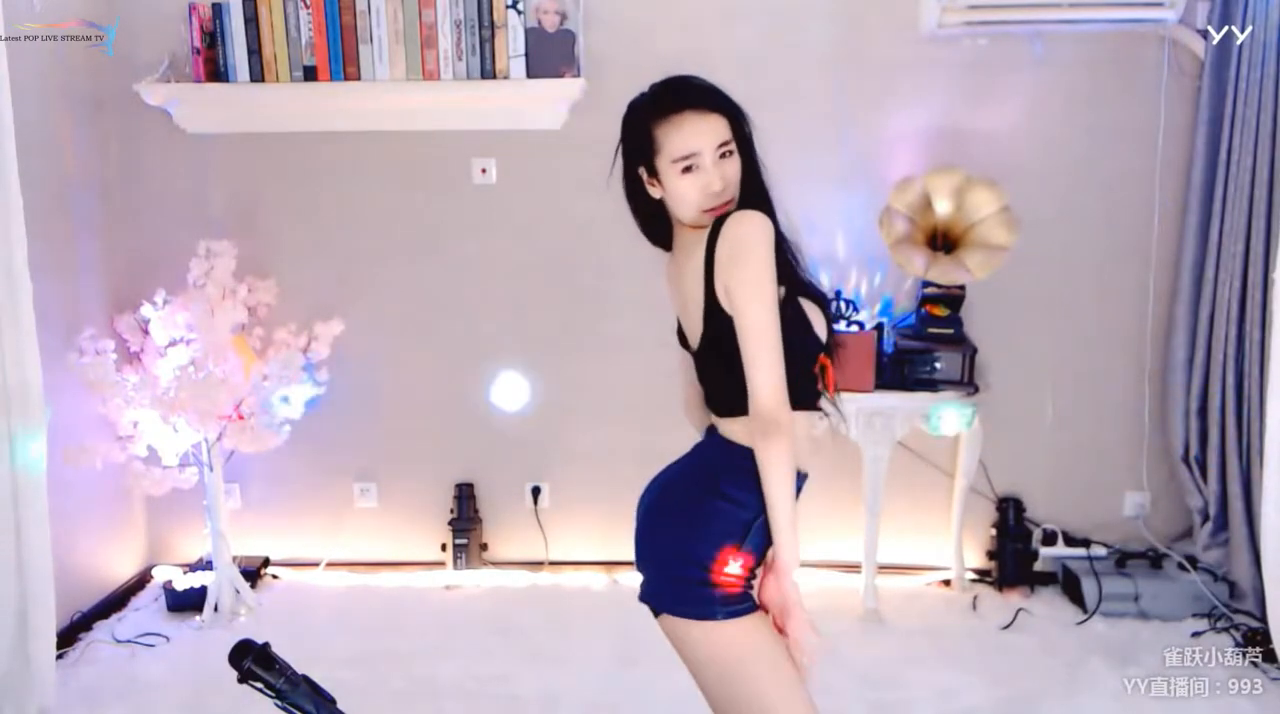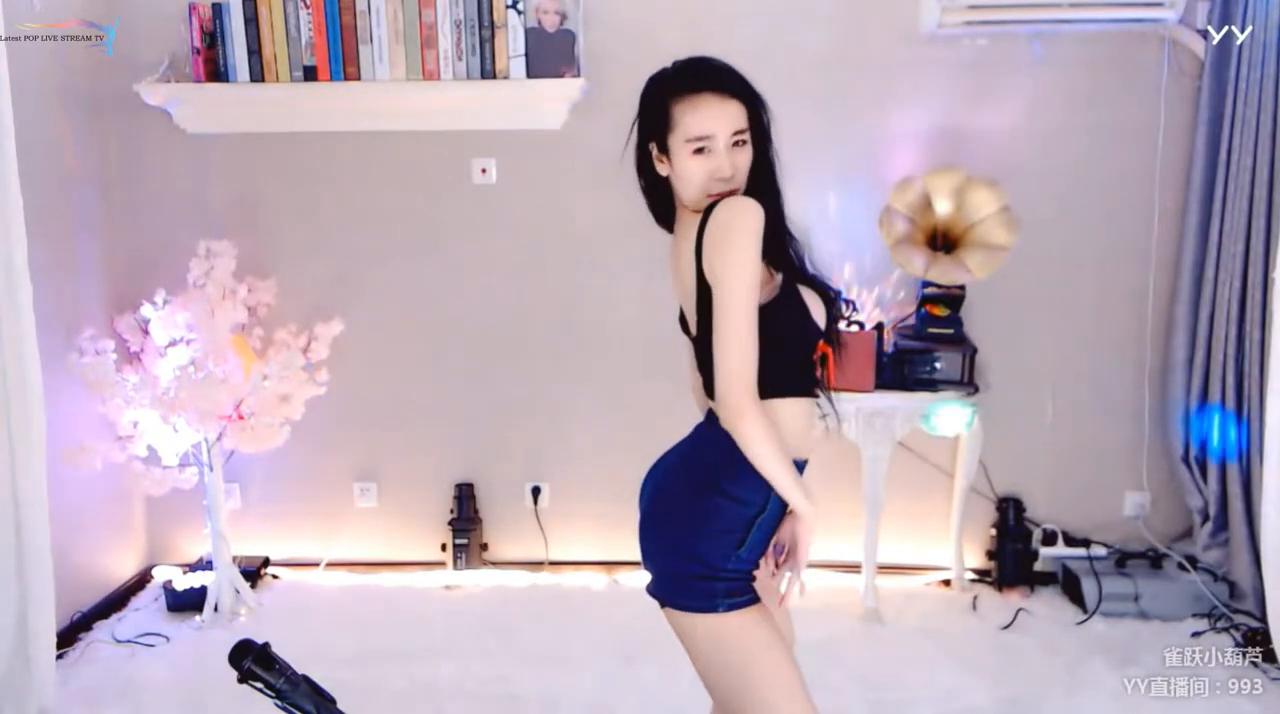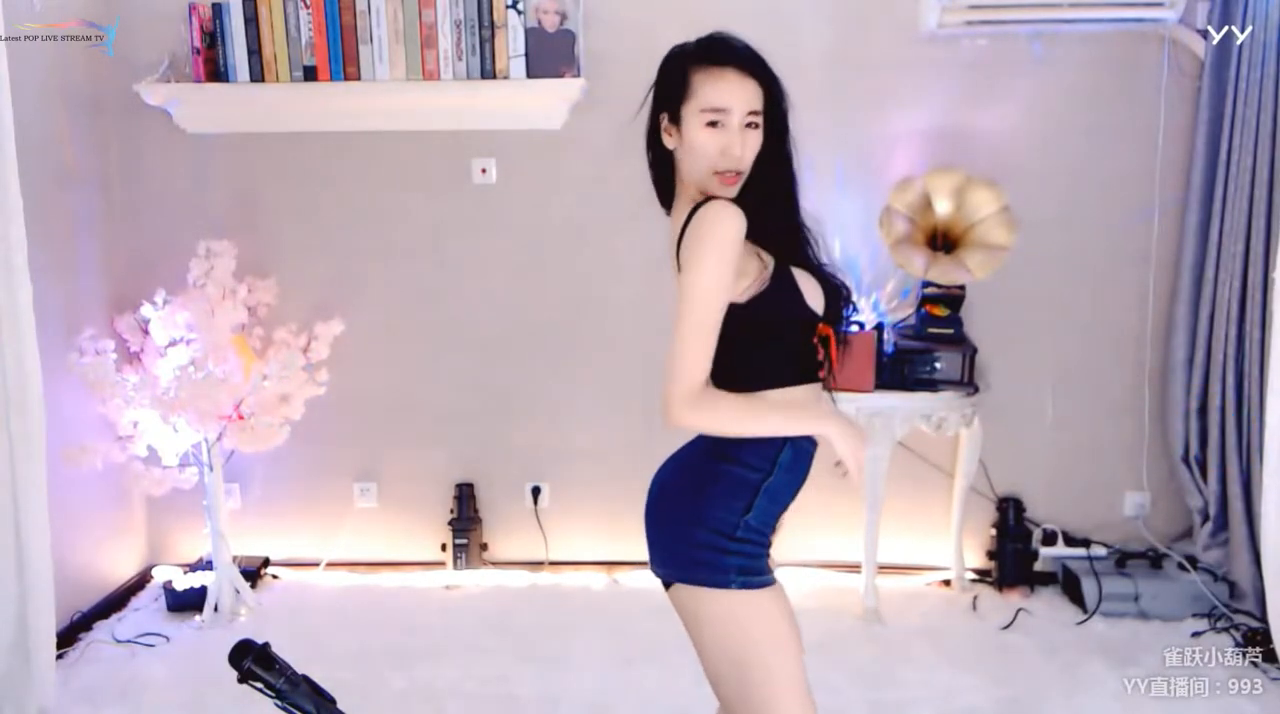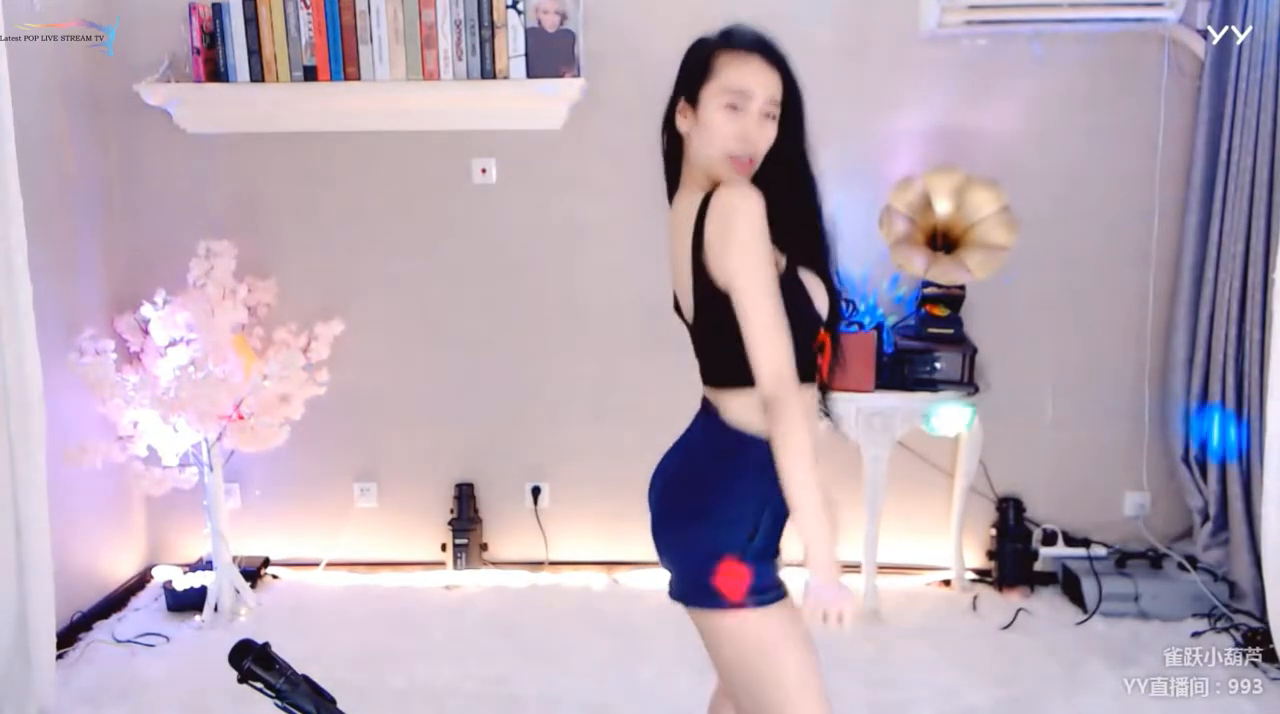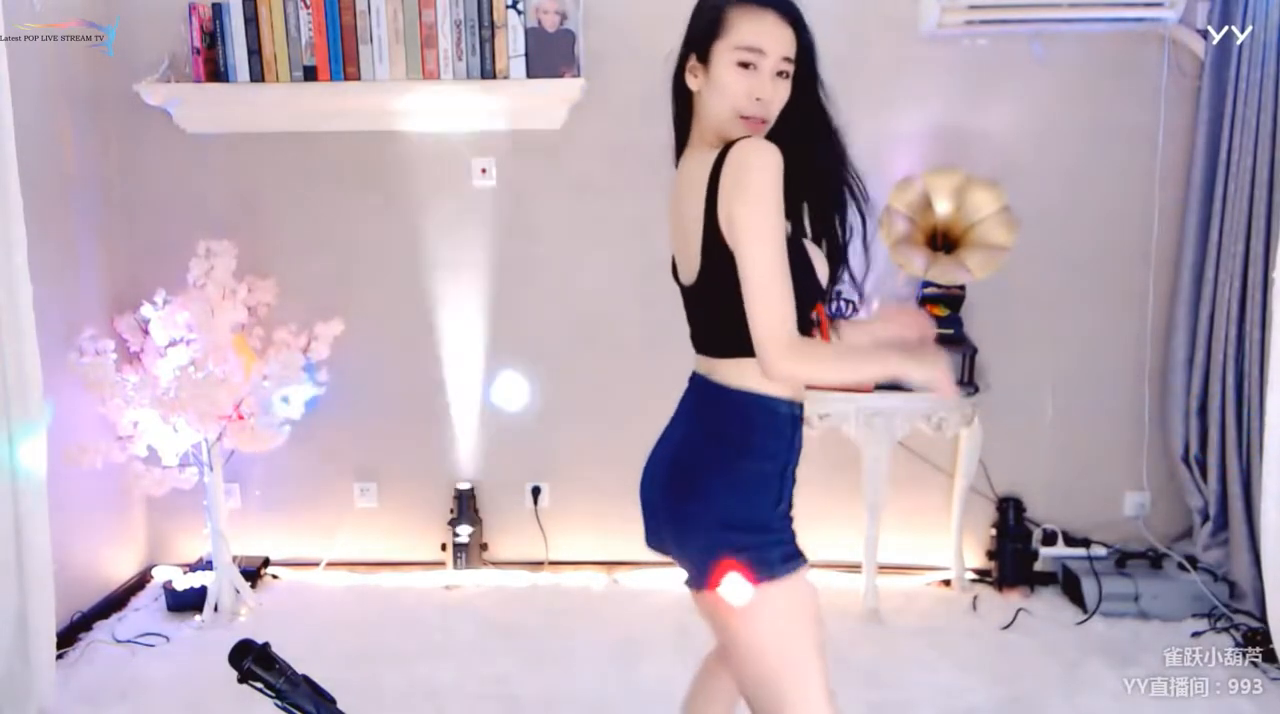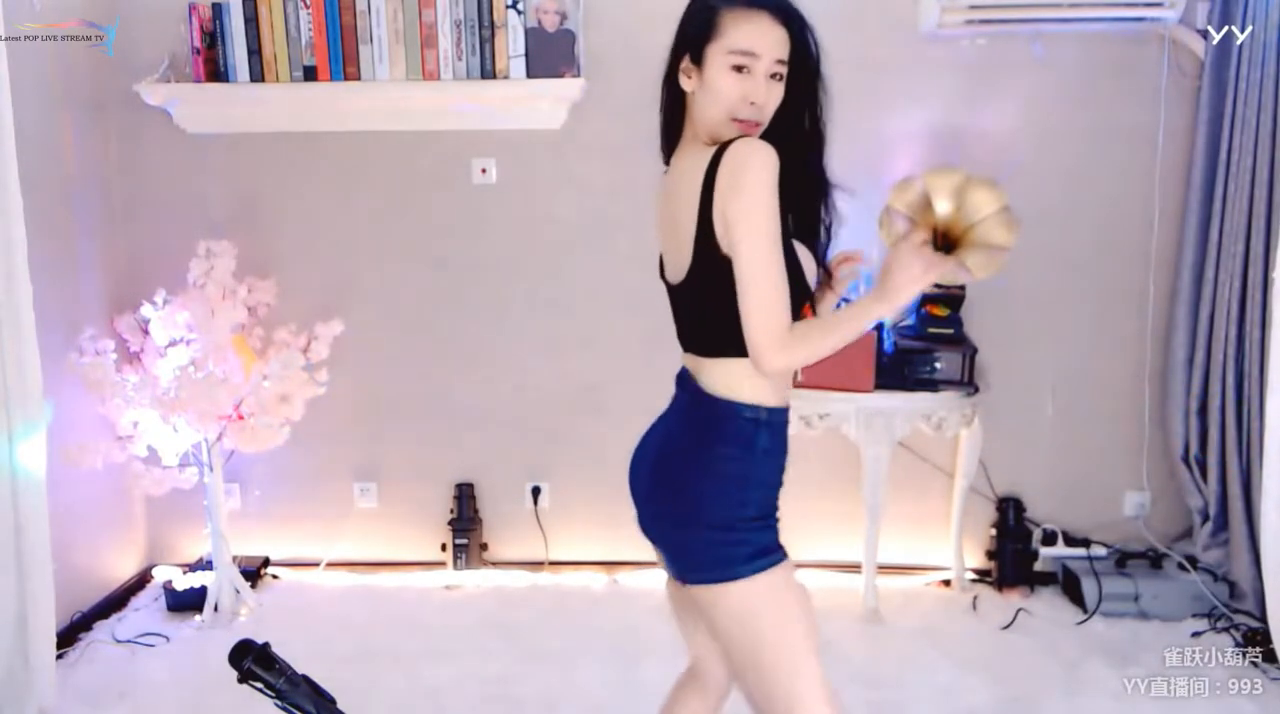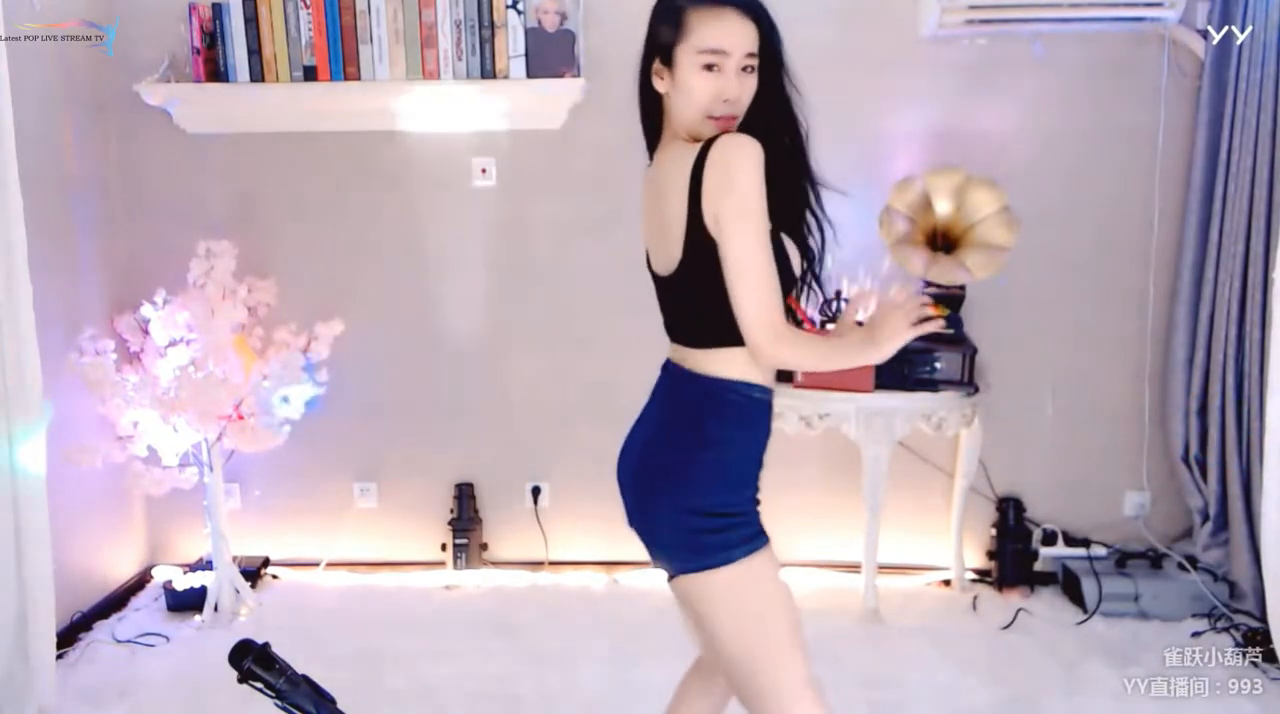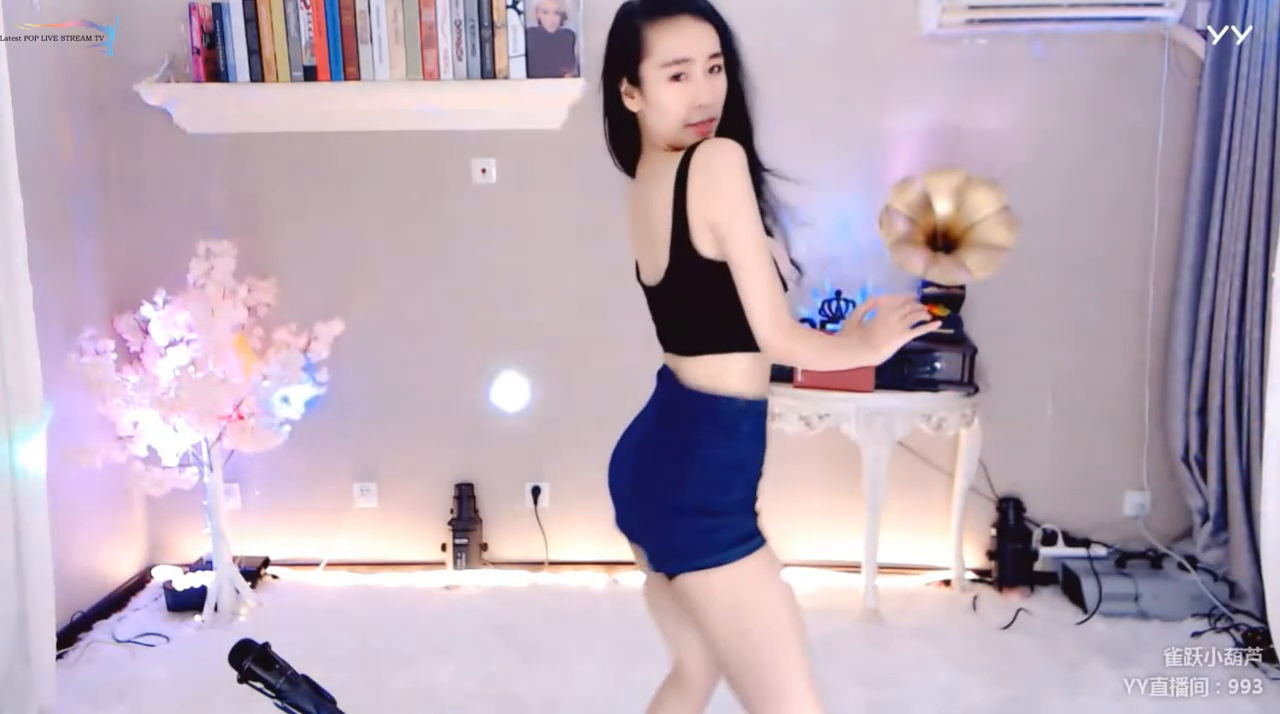
dt=0.3s
person 1, frame 1
left shoulder: (687, 259)
right shoulder: (747, 231)
right elbow: (771, 415)
right wrist: (784, 561)
left hip: (698, 509)
right hip: (707, 537)
person 1, frame 2
left shoulder: (695, 235)
right shoulder: (739, 218)
right elbow: (738, 402)
left wrist: (775, 510)
right wrist: (803, 507)
left hip: (707, 497)
right hip: (709, 522)
person 1, frame 3
left shoulder: (706, 220)
right shoulder: (719, 221)
right elbow: (688, 403)
right wrist: (823, 422)
left hip: (720, 500)
right hip: (716, 516)
person 1, frame 4
left shoulder: (695, 208)
right shoulder: (737, 206)
right elbow: (778, 388)
left wrist: (806, 502)
right wrist: (819, 547)
left hip: (704, 483)
right hip: (724, 509)
person 1, frame 5
left shoulder: (695, 172)
right shoulder: (755, 161)
right elbow: (782, 356)
left wrist: (859, 334)
right wrist: (900, 363)
left hip: (695, 458)
right hip: (736, 478)
left knee: (744, 656)
person 1, frame 6
left shoulder: (681, 172)
right shoulder: (750, 161)
right elbow: (773, 350)
left wrist: (826, 288)
right wrist: (886, 297)
left hip: (678, 456)
right hip: (719, 477)
person 1, frame 7
left shoulder: (662, 171)
right shoulder: (737, 155)
right elbow: (766, 342)
left wrist: (831, 331)
right wrist: (872, 342)
left hip: (664, 449)
right hip: (704, 472)
person 1, frame 8
left shoulder: (645, 182)
right shoulder: (719, 162)
right elbow: (776, 339)
left wrist: (836, 336)
right wrist: (866, 343)
left hip: (651, 455)
right hip: (700, 473)
